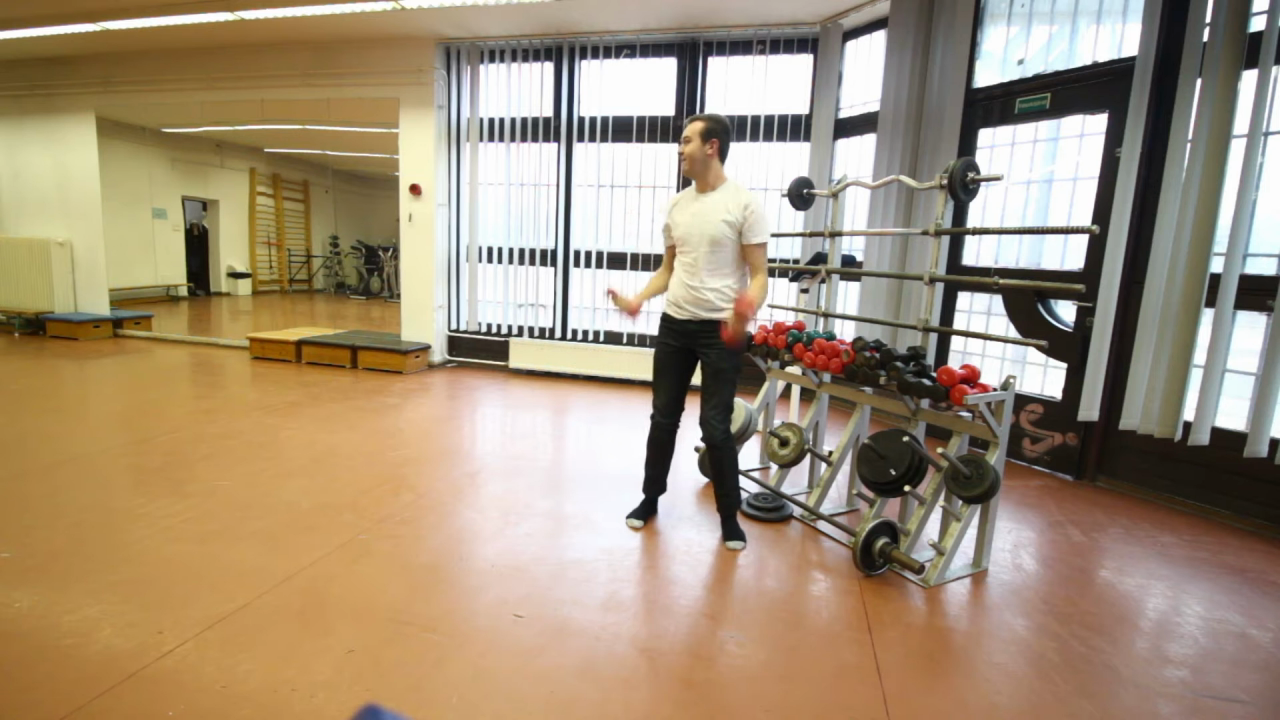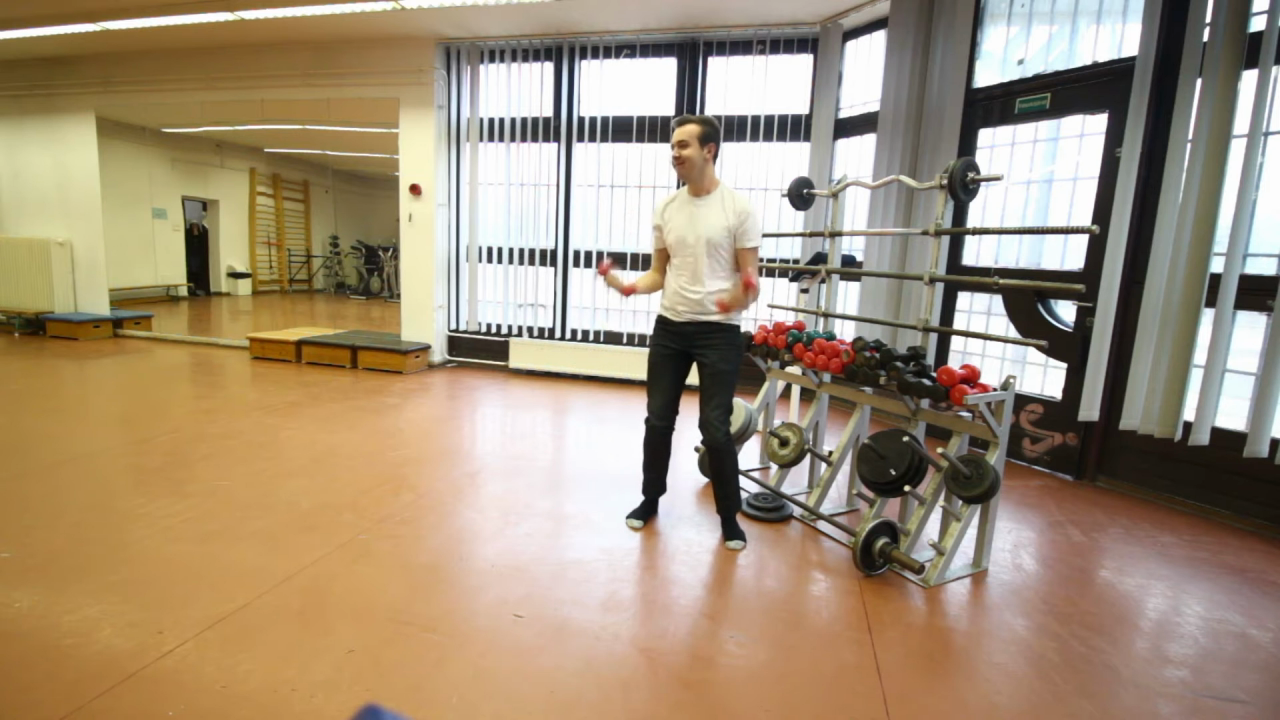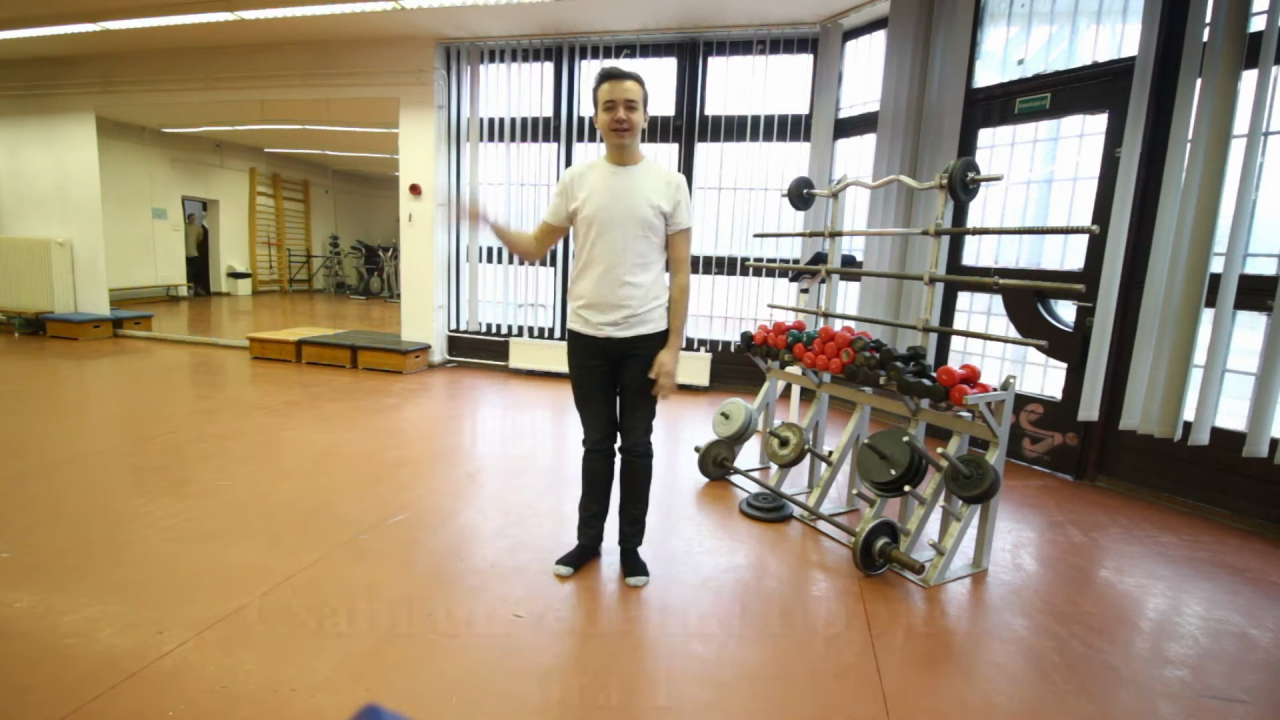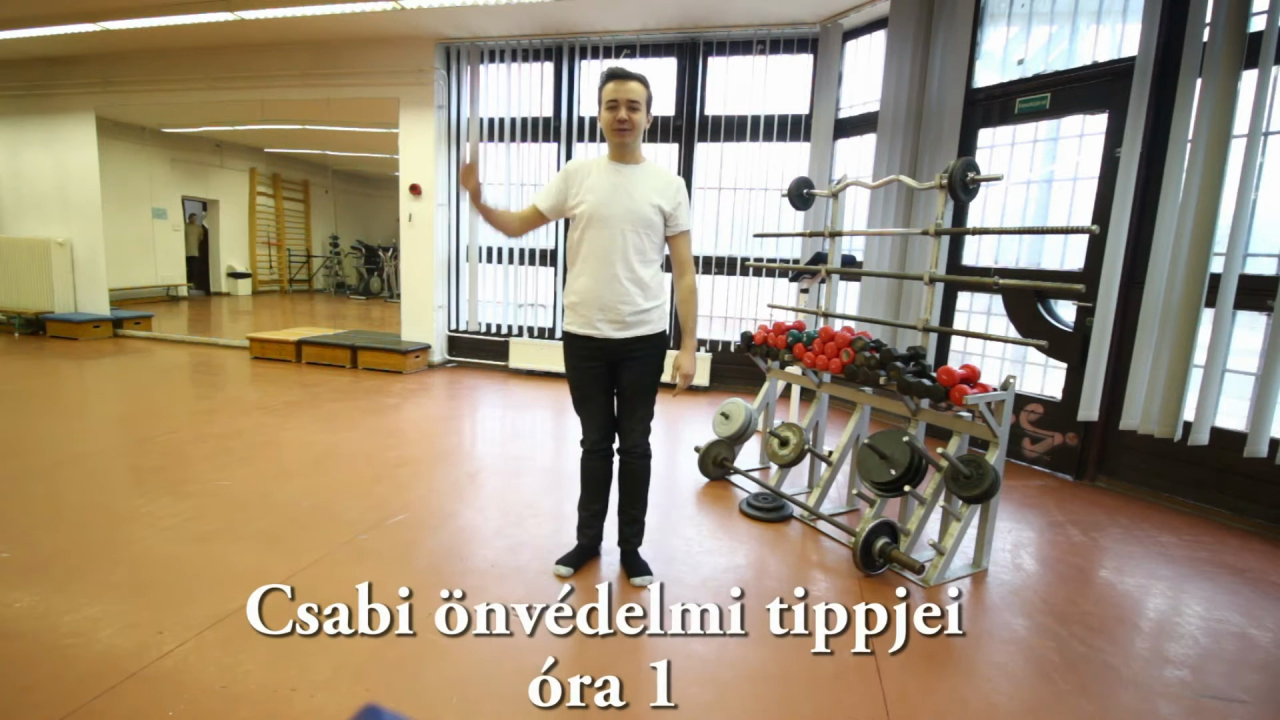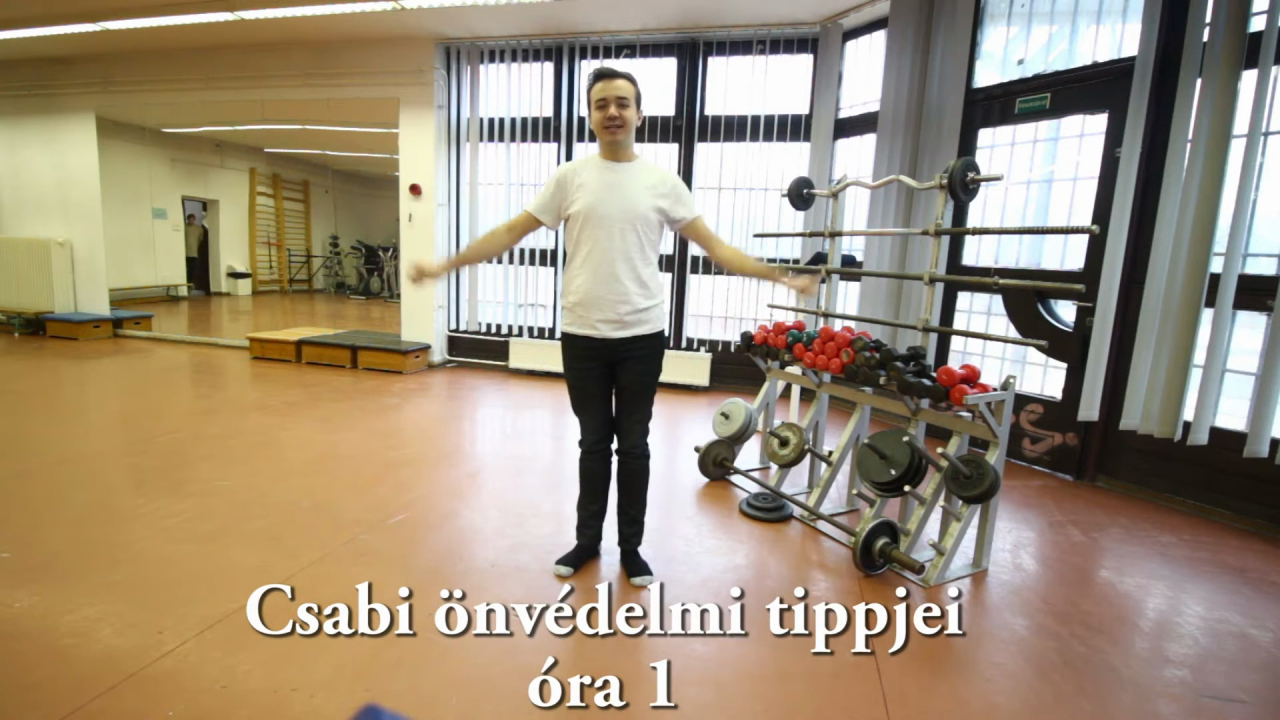
dt=1s
person 1, frame 1
left shoulder: (743, 204)
right shoulder: (677, 204)
left elbow: (758, 276)
left wrist: (746, 315)
right wrist: (639, 298)
left hip: (720, 330)
right hip: (675, 325)
left knee: (715, 427)
right knee: (663, 417)
left ankle: (729, 516)
right ankle: (650, 497)
person 1, frame 2
left shoulder: (737, 208)
right shoulder: (667, 208)
left elbow: (749, 277)
right elbow: (659, 272)
left wrist: (742, 296)
right wrist: (628, 287)
left hip: (718, 329)
right hip: (670, 326)
left knee: (715, 428)
right knee: (658, 419)
left ankle: (729, 517)
right ankle: (650, 499)
person 1, frame 3
left shoulder: (669, 183)
right shoulder: (577, 180)
left elbow: (679, 270)
right elbow: (536, 247)
left wrist: (673, 346)
right wrist: (495, 227)
left hip: (644, 336)
right hip: (588, 335)
left knee: (636, 444)
right knee: (596, 442)
left ankle: (631, 546)
right ankle: (589, 540)
person 1, frame 4
left shoulder: (669, 185)
right shoulder: (577, 176)
left elbow: (683, 270)
right elbow: (520, 225)
left wrist: (688, 345)
right wrist: (480, 202)
left hip: (643, 339)
right hip: (585, 336)
left knee: (635, 446)
right knee: (595, 443)
left ankle: (631, 547)
right ankle: (587, 540)
person 1, frame 5
left shoulder: (663, 181)
right shoulder: (569, 177)
left elbow: (713, 244)
right elbow: (511, 232)
left wrist: (779, 275)
right wrist: (446, 263)
left hip: (641, 335)
right hip: (583, 335)
left knee: (633, 444)
right knee: (593, 441)
left ankle: (630, 546)
right ankle: (587, 540)
